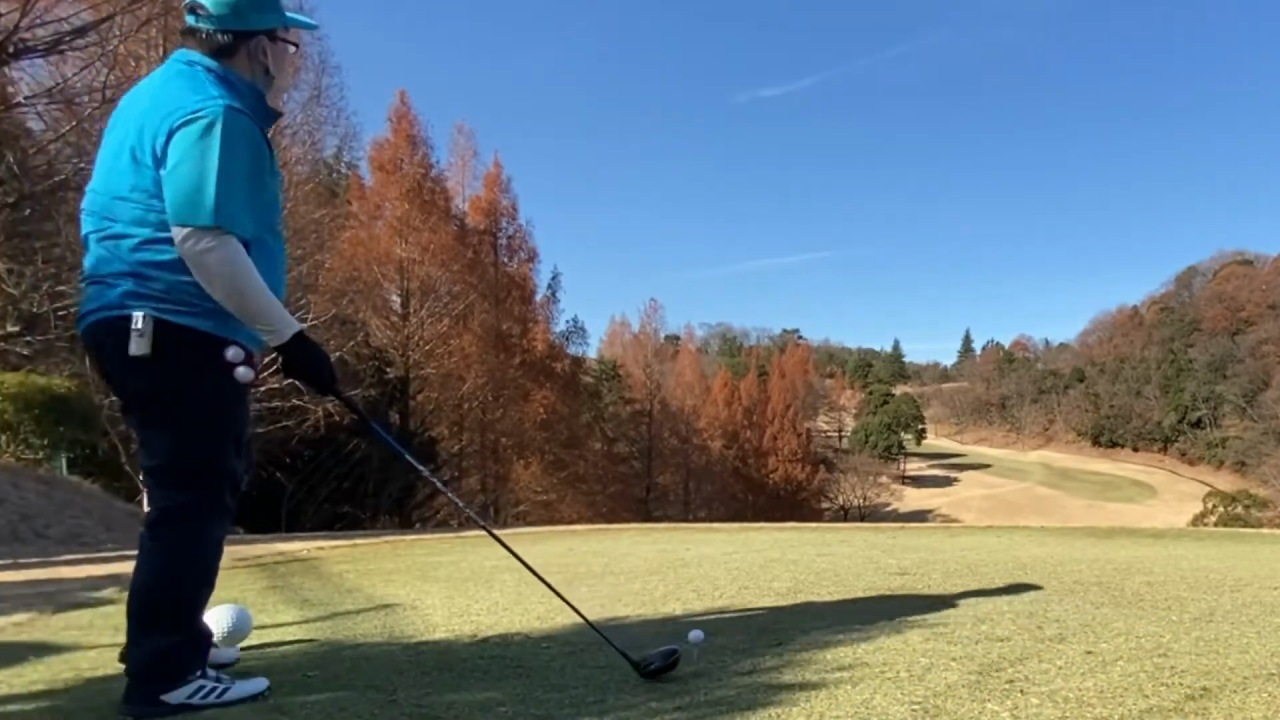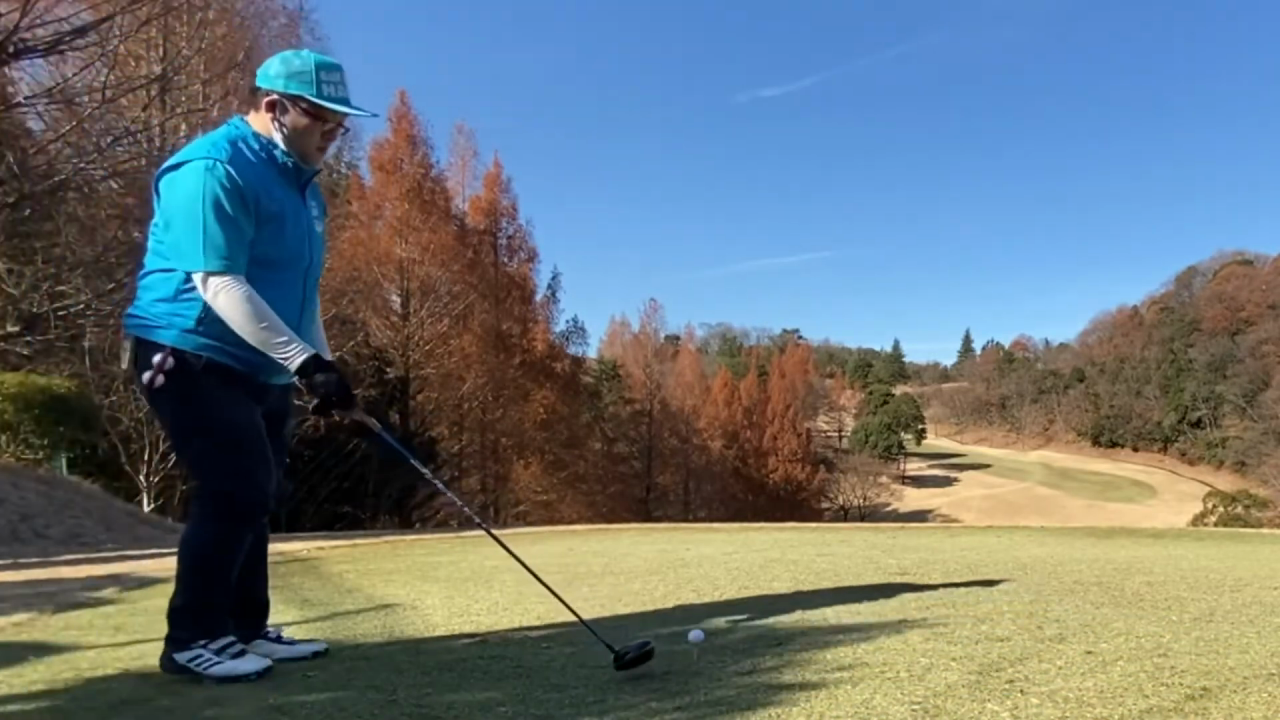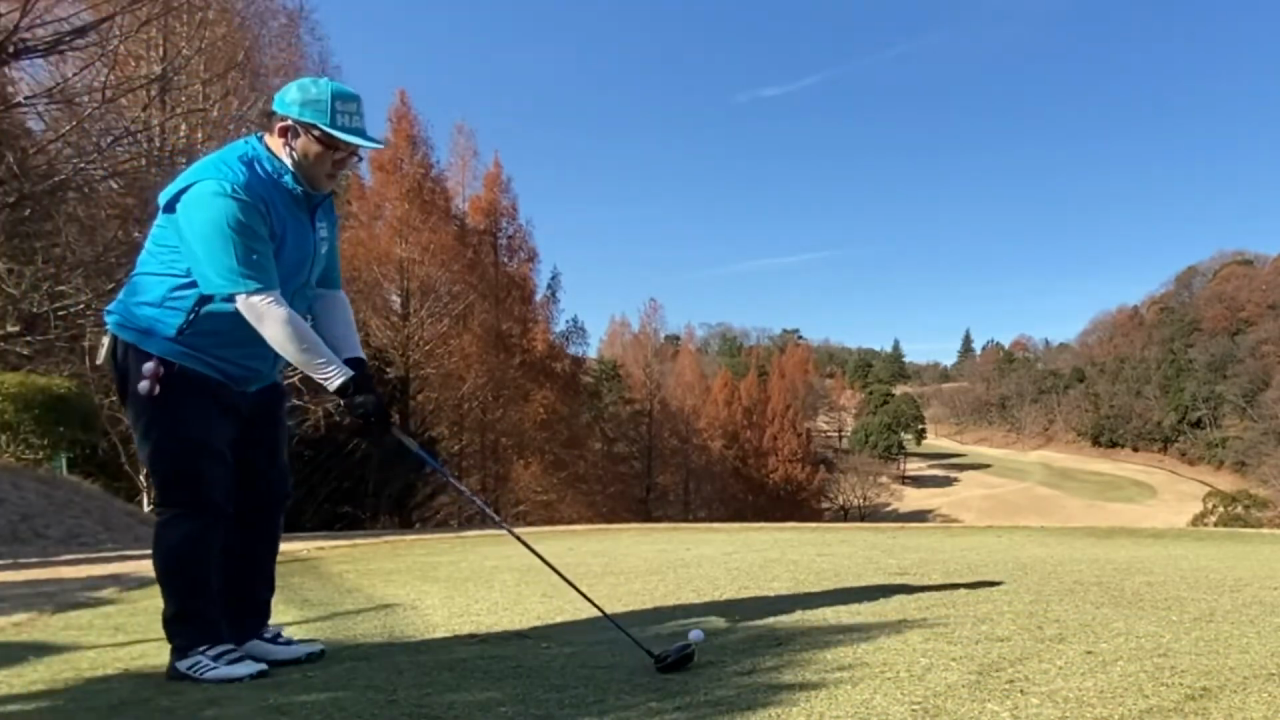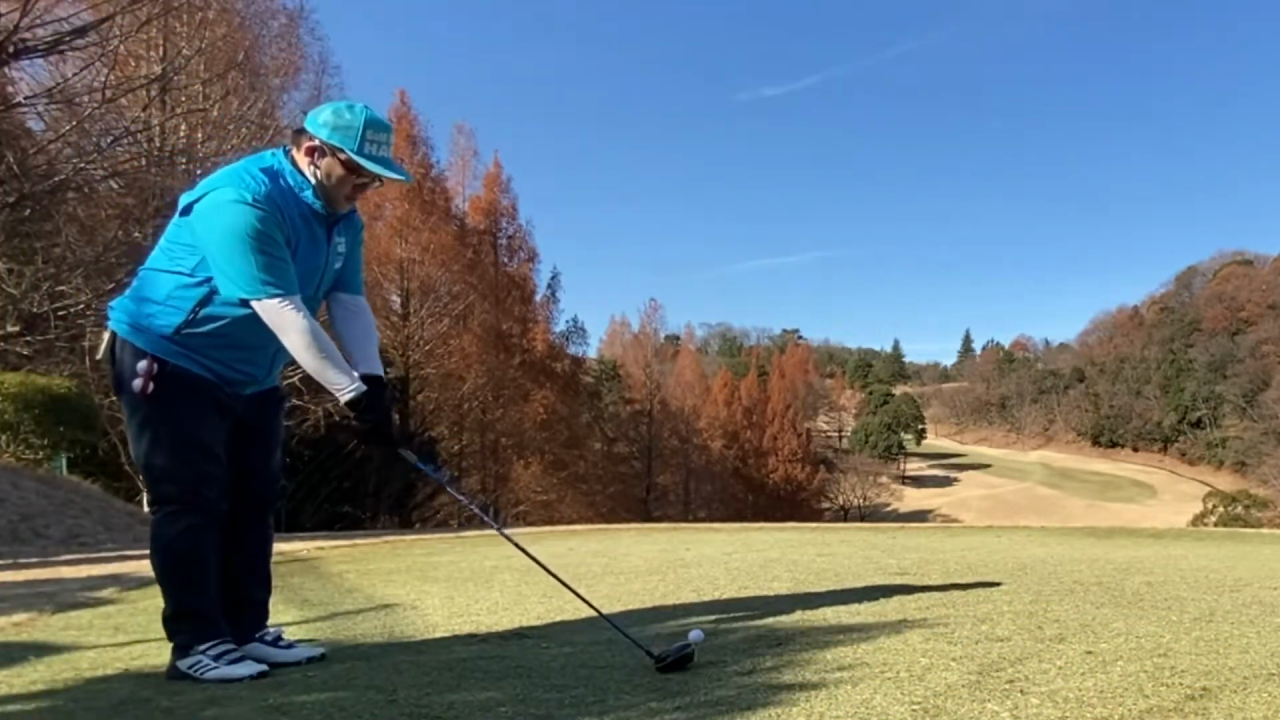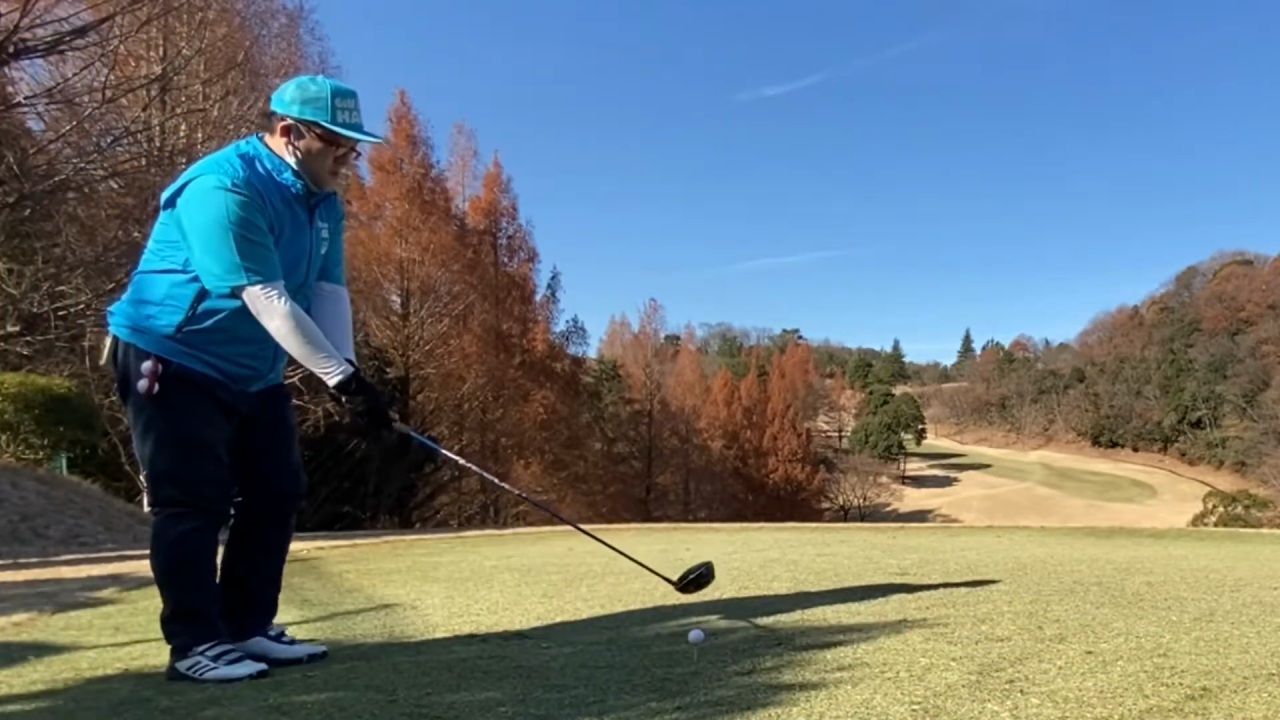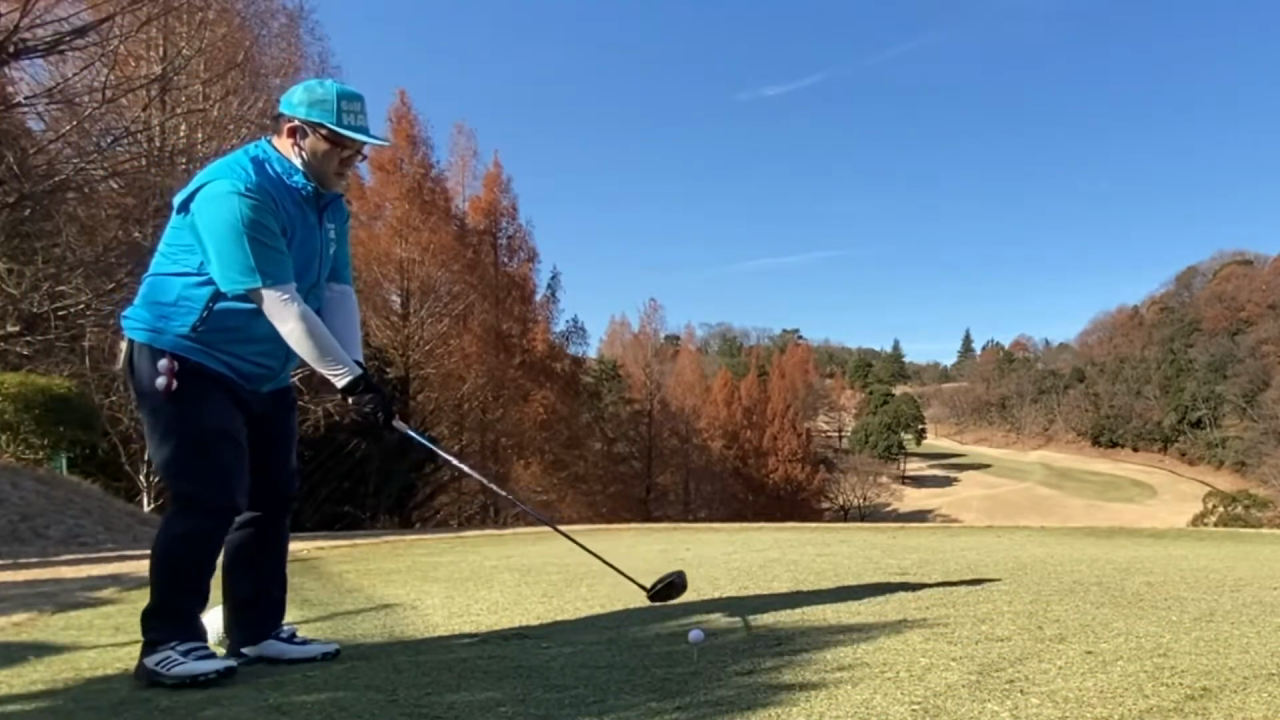
dt=0.5s
person 1, frame 1
left shoulder: (149, 95)
right shoulder: (216, 112)
right elbow: (205, 240)
right wrist: (288, 336)
left hip: (126, 326)
right hip: (180, 331)
left knee: (180, 485)
right knee: (191, 497)
left ankle: (162, 637)
person 1, frame 2
left shoulder: (300, 180)
right shoulder: (213, 169)
left elbow: (300, 281)
right elbow: (221, 285)
left wrist: (317, 360)
right wrist: (305, 360)
left hip: (259, 370)
right hip: (191, 360)
left knee: (252, 501)
right knee: (230, 497)
left ankle: (243, 629)
right ankle: (193, 638)
person 1, frame 3
left shoulder: (315, 201)
right shoulder: (224, 190)
left elbow: (326, 293)
right elbow: (261, 304)
left wrist: (356, 365)
right wrist: (339, 381)
left hip: (249, 374)
right hip: (171, 363)
left knee: (263, 498)
right knee: (195, 505)
left ankle: (244, 628)
right ankle: (194, 644)
person 1, frame 4
left shoulder: (342, 219)
right shoulder: (243, 201)
left elbow: (349, 303)
right elbow: (285, 315)
left wrist: (372, 380)
right wrist: (353, 394)
left hip: (248, 377)
right hip: (168, 362)
left knee: (252, 502)
right knee: (190, 502)
left ankle: (245, 631)
right ankle: (196, 642)
person 1, frame 5
left shoulder: (323, 202)
right shoulder: (225, 188)
left elbow: (328, 293)
right elbow: (268, 302)
left wrist: (347, 373)
right wrist: (343, 380)
left hip: (251, 374)
right hip: (172, 362)
left knee: (275, 493)
right knee: (193, 505)
left ankle: (246, 628)
right ankle: (195, 643)
person 1, frame 6
left shoulder: (327, 203)
right shoulder: (236, 191)
left elbow: (336, 293)
right elbow: (280, 304)
left wrist: (356, 373)
right wrist: (350, 379)
left hip: (260, 375)
right hip: (183, 361)
left knee: (268, 499)
right knee: (206, 498)
left ankle: (255, 631)
right ankle: (168, 640)
